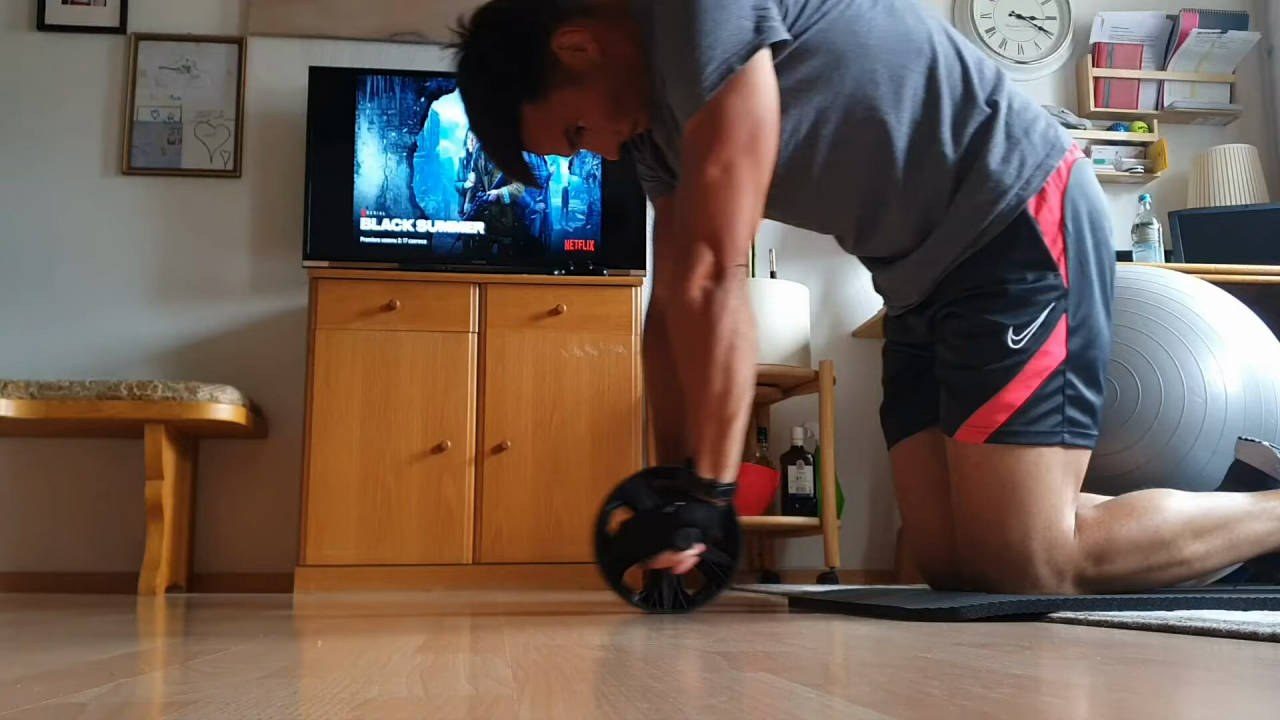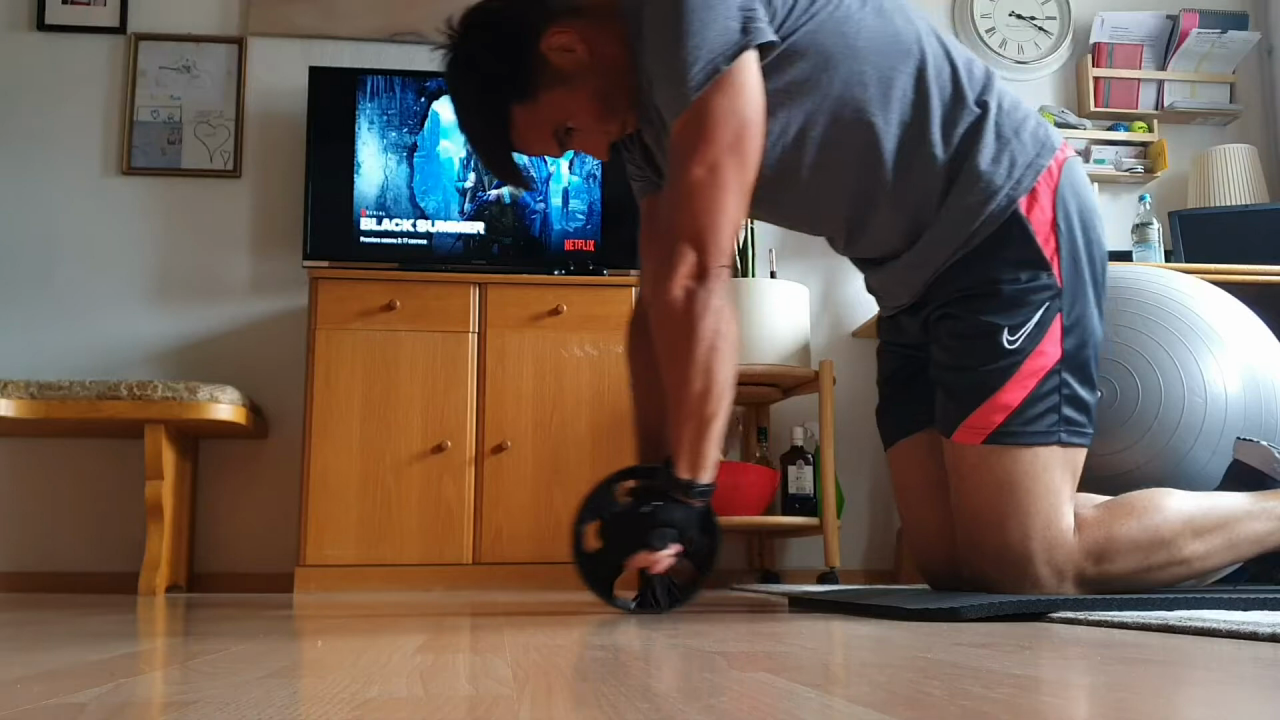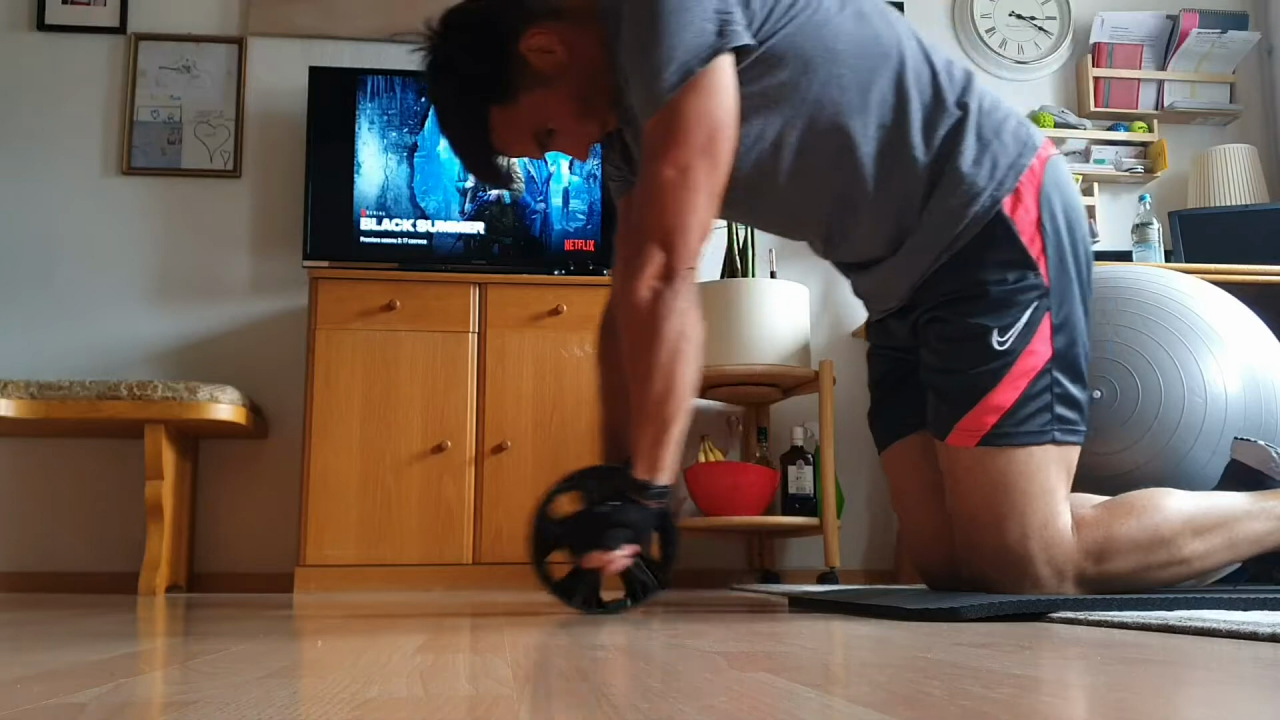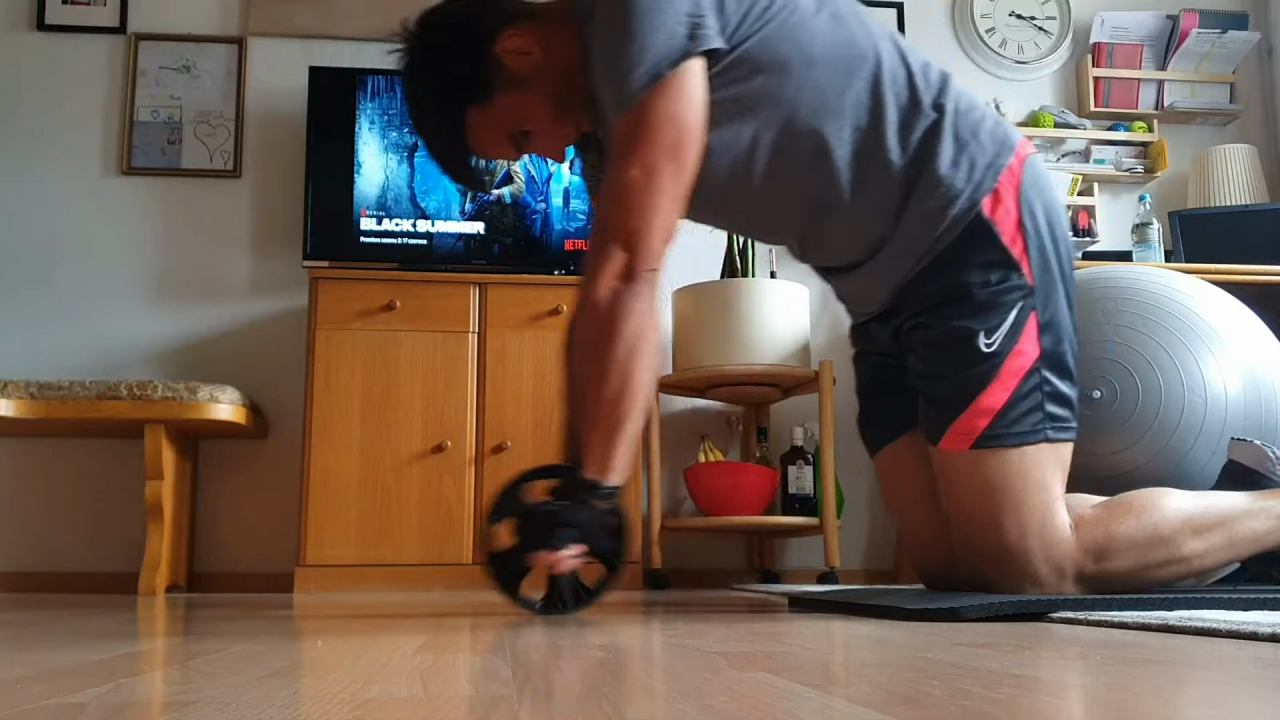
dt=0.1s
person 1, frame 1
right shoulder: (660, 119)
left elbow: (714, 272)
right elbow: (674, 304)
left hip: (1022, 223)
right hip: (929, 274)
left knee: (1026, 567)
right knee: (949, 563)
person 1, frame 2
right shoulder: (651, 115)
left elbow: (698, 272)
right elbow: (659, 306)
left wrist: (686, 495)
left hip: (1014, 223)
right hip: (921, 276)
left knee: (1026, 567)
right knee: (949, 565)
person 1, frame 3
right shoulder: (632, 108)
left elbow: (665, 275)
right elbow: (636, 299)
left hip: (1000, 222)
right hip: (911, 278)
left knee: (1028, 567)
right knee: (950, 562)
person 1, frame 4
right shoulder: (611, 103)
left elbow: (627, 274)
right elbow: (607, 302)
left hip: (982, 225)
right hip: (894, 282)
left knee: (1028, 565)
right knee: (948, 563)
